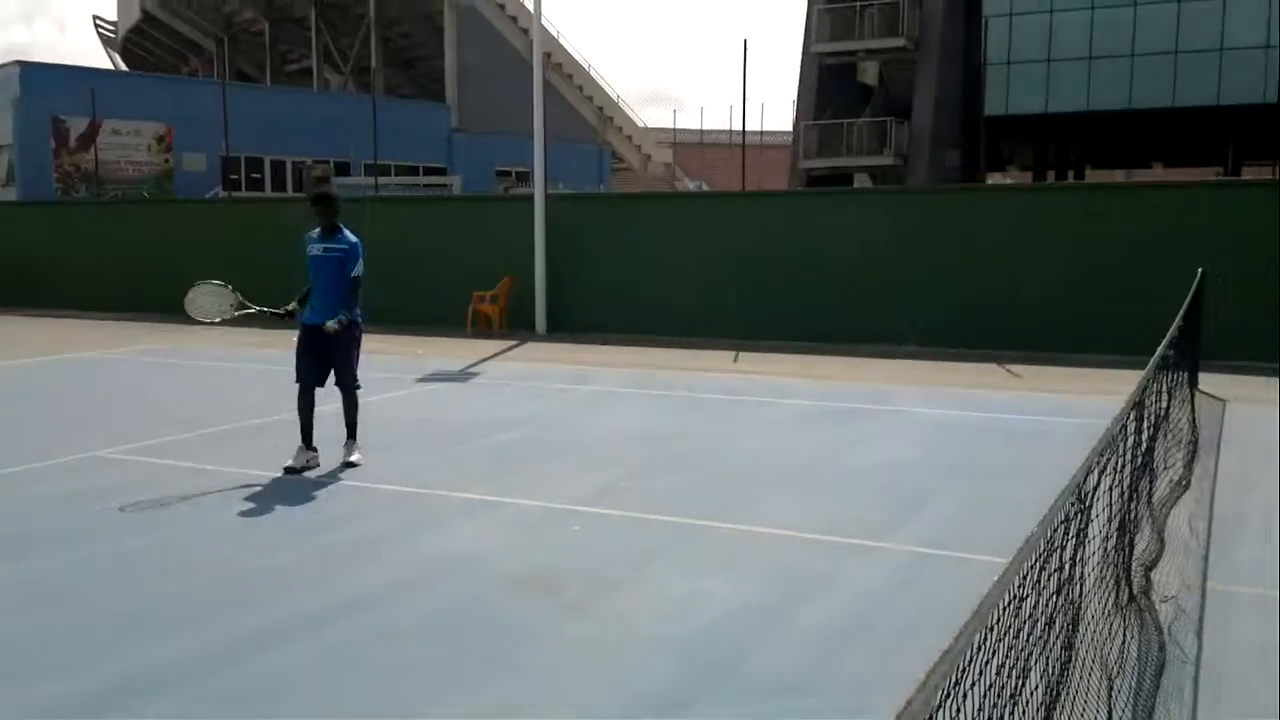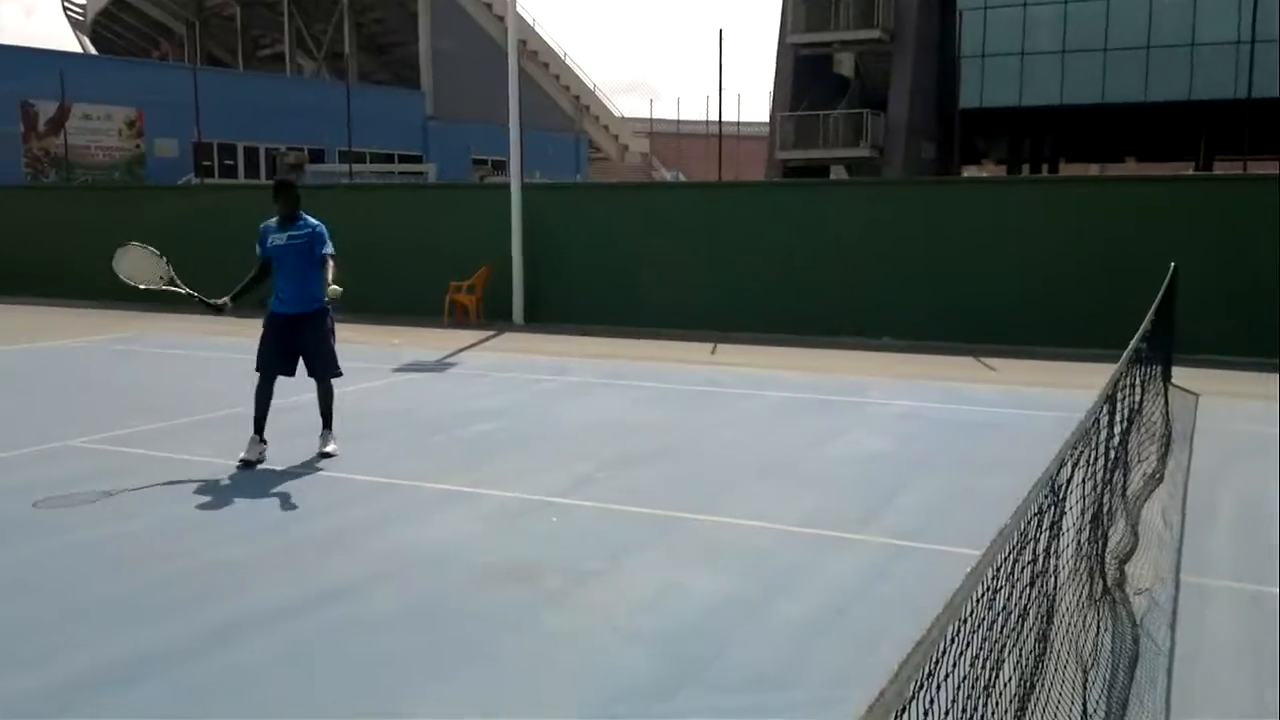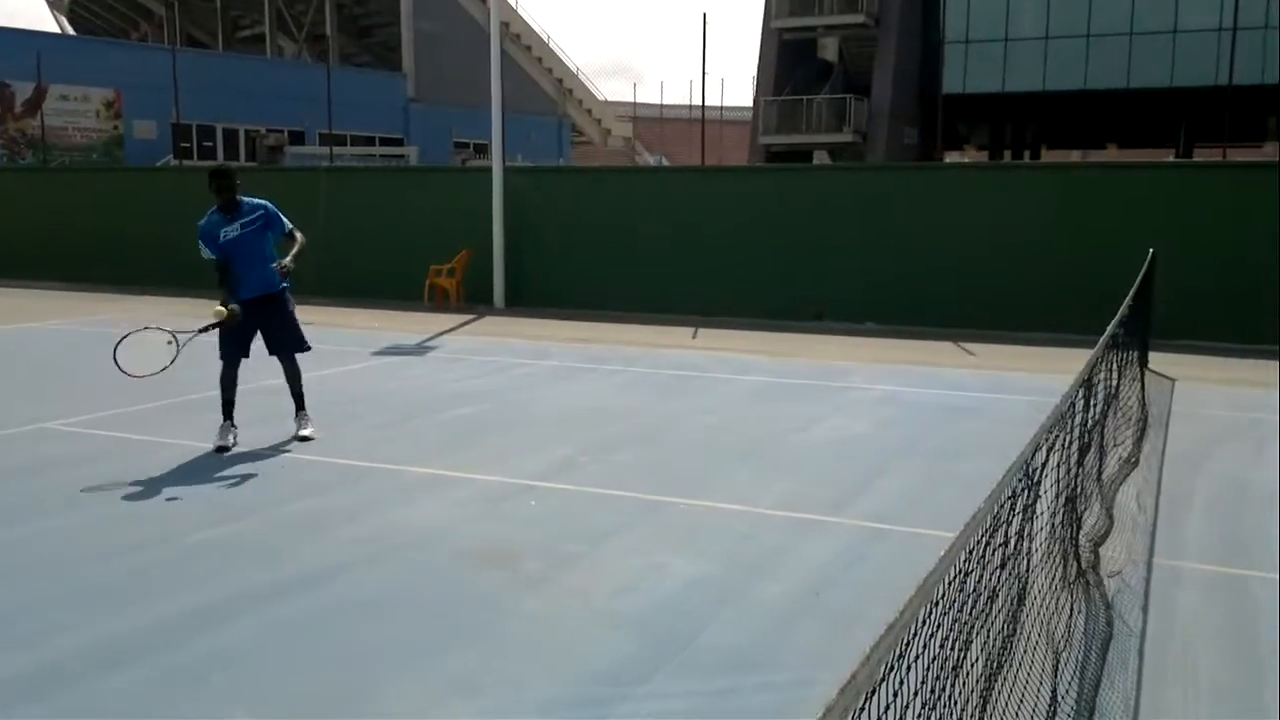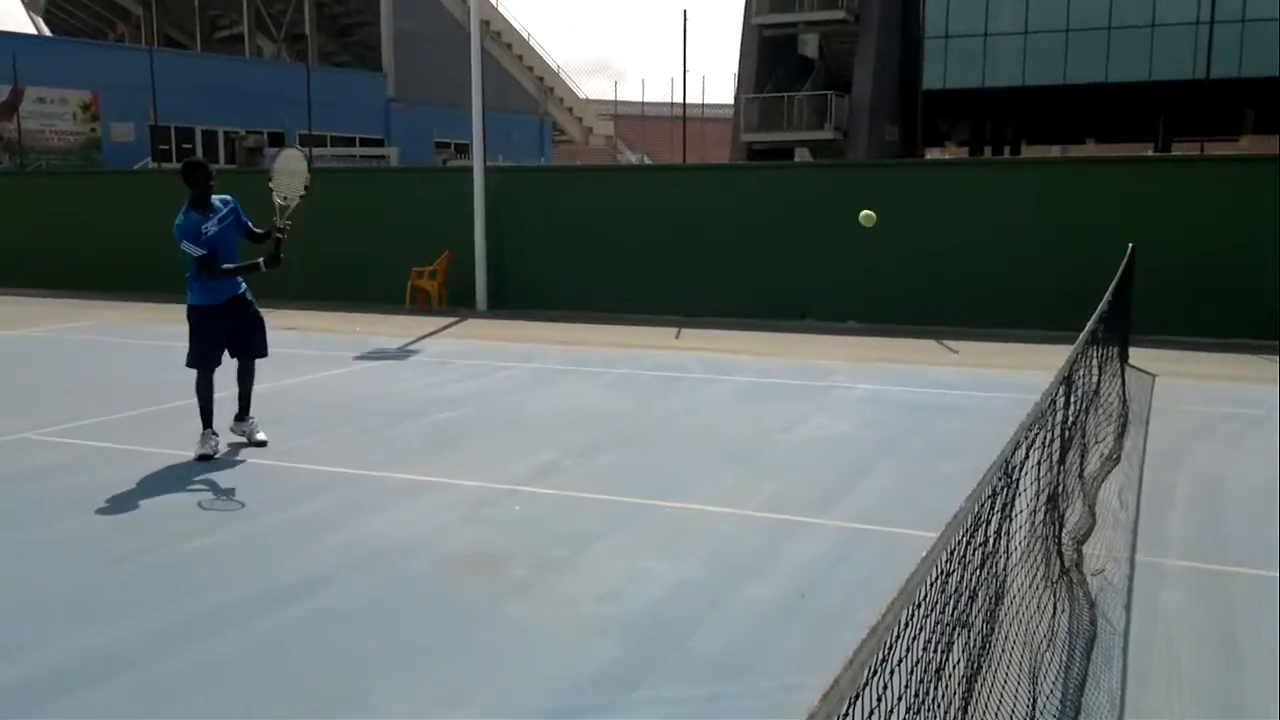
dt=0.3s
person 1, frame 1
left shoulder: (350, 244)
right shoulder: (310, 240)
left elbow: (354, 288)
left wrist: (342, 318)
right wrist: (298, 302)
left hip: (344, 326)
right hip: (312, 323)
left knee: (347, 385)
right knee: (305, 385)
left ankle: (352, 443)
right ankle: (307, 448)
person 1, frame 2
left shoulder: (314, 229)
right shoulder: (266, 230)
left elbow: (328, 261)
right elbow: (261, 271)
left wrist: (330, 284)
right wrist: (231, 298)
left hip: (313, 314)
right hip: (279, 314)
left knee: (322, 375)
right knee: (266, 375)
left ankle: (327, 433)
right ankle: (257, 439)
person 1, frame 3
left shoulder: (262, 209)
right shoulder: (208, 227)
left elbow: (296, 236)
right elbow: (222, 272)
left wrist: (289, 258)
right wrist: (230, 303)
left hip: (274, 292)
right hip: (240, 299)
left knee: (287, 354)
right knee: (231, 360)
left ankle: (301, 415)
right ankle: (228, 424)
person 1, frame 4
left shoulder: (228, 204)
right shoulder: (185, 224)
left elbow: (251, 234)
right elbow: (210, 270)
left wrist: (271, 232)
right wrist: (259, 264)
left hip: (237, 294)
right hip: (205, 304)
left knee: (248, 357)
right knee: (205, 367)
left ankle: (243, 419)
right ankle: (208, 432)
